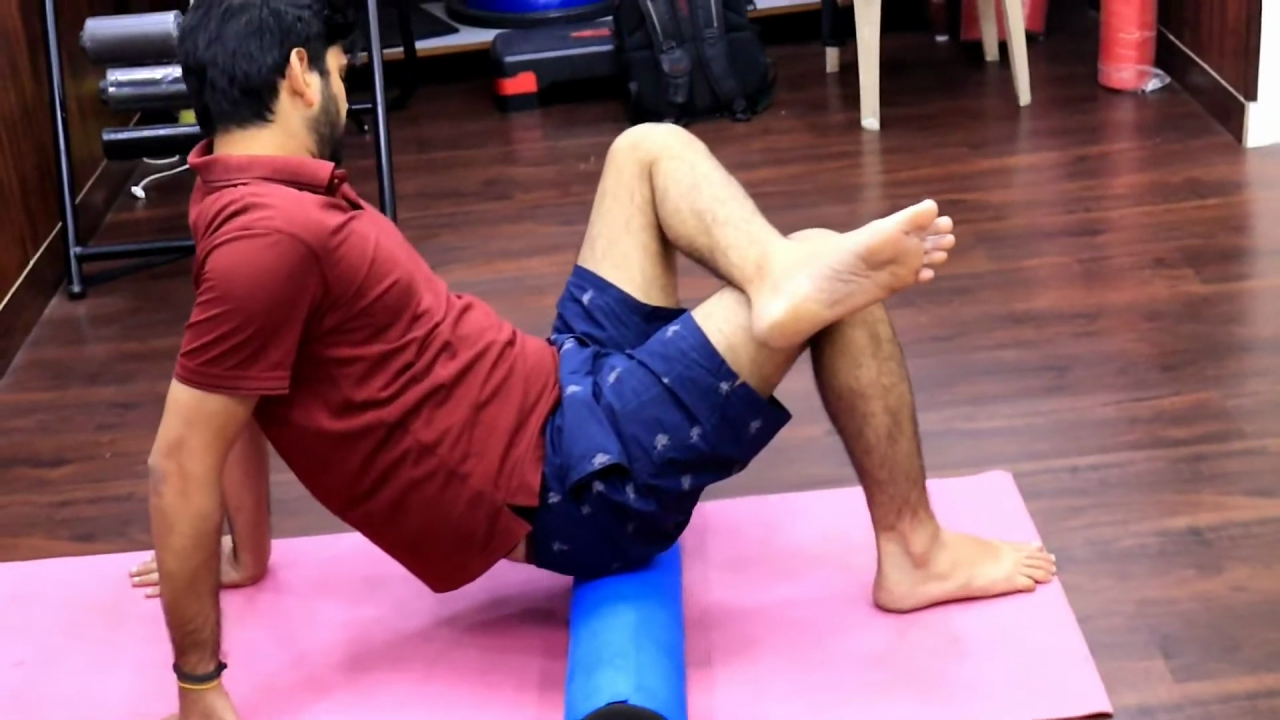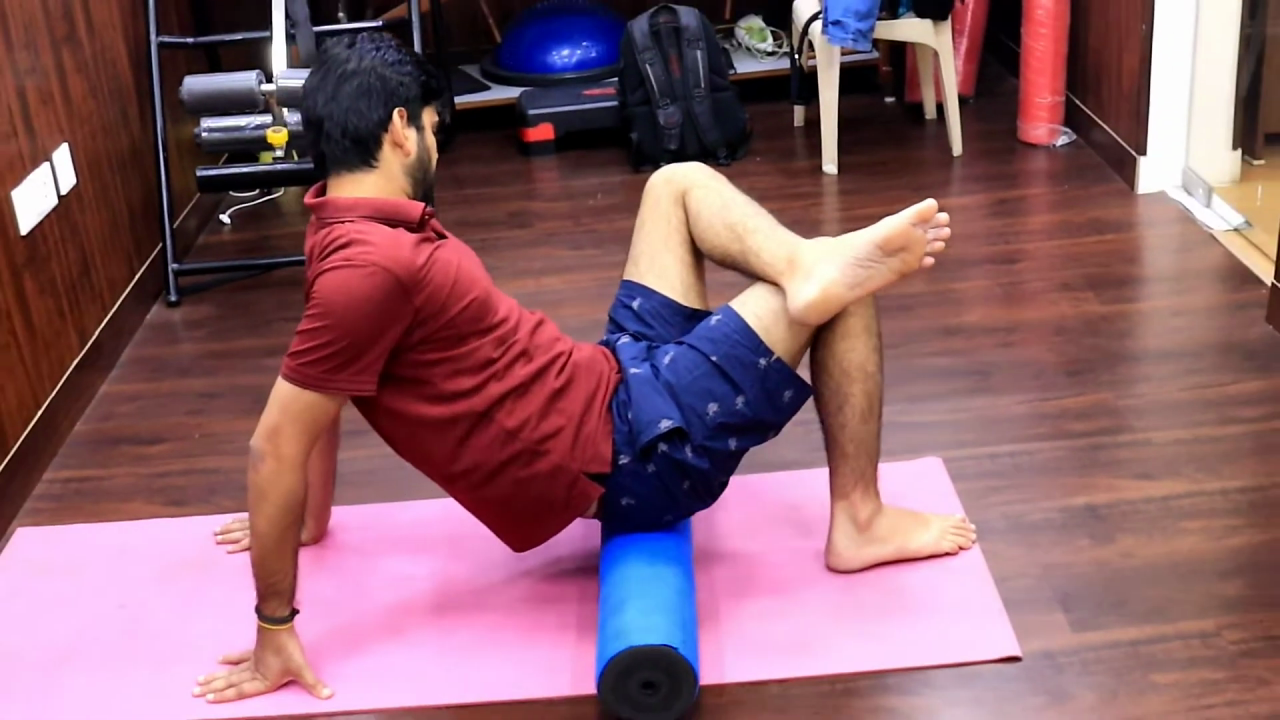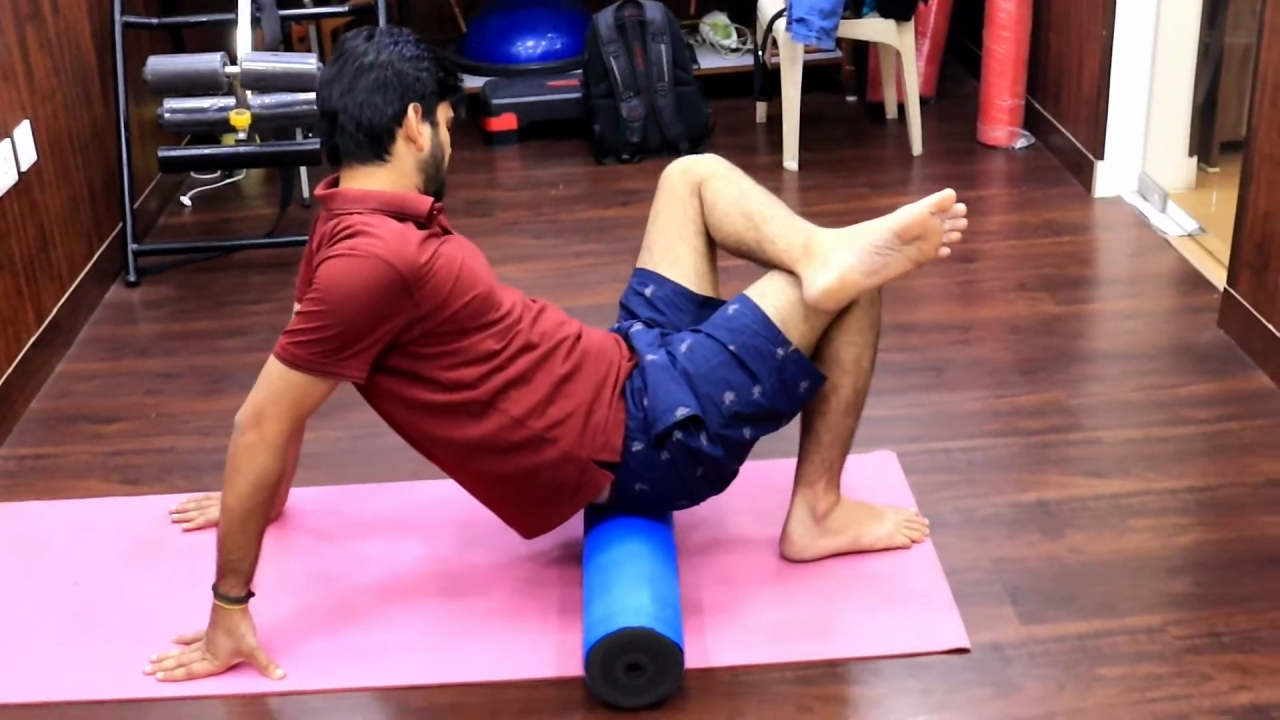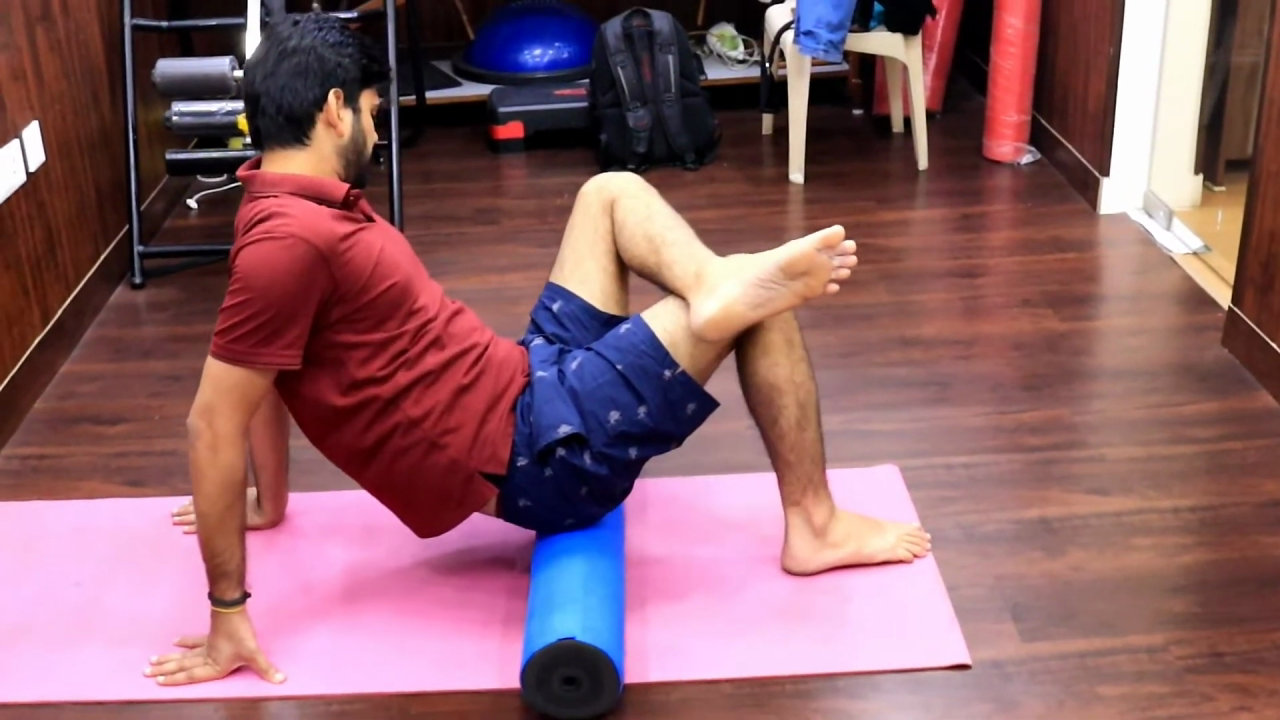
dt=1s
person 1, frame 1
left shoulder: (252, 194)
right shoulder: (274, 234)
left elbow: (244, 409)
right elbow: (179, 464)
left wrist: (250, 551)
left hip: (562, 391)
right hip: (571, 475)
left knee: (652, 150)
right knee: (836, 277)
left ankle: (777, 279)
right ankle: (917, 551)
person 1, frame 2
left shoulder: (355, 230)
right shoulder: (371, 265)
left elbow: (316, 402)
right elbow: (276, 445)
right wrist: (276, 629)
left hip: (622, 382)
right hip: (635, 447)
left knee: (680, 183)
right knee: (844, 290)
left ankle: (809, 266)
right ankle: (860, 520)
person 1, frame 3
left shoulder: (357, 222)
right shoulder: (376, 257)
left elbow: (298, 349)
right elbow: (261, 421)
right wrist: (230, 610)
left hip: (625, 369)
right hip: (644, 431)
left knee: (696, 175)
right knee: (852, 282)
left ankle: (824, 252)
right ankle: (821, 510)
person 1, frame 4
left shoulder: (295, 206)
right shoulder: (292, 239)
left elbow: (270, 381)
right elbow: (213, 423)
left wrist: (271, 501)
right wrist: (227, 613)
left hip: (528, 386)
right hip: (535, 450)
left knee: (612, 193)
right knee: (761, 305)
left ankle: (714, 286)
right ankle: (816, 524)
